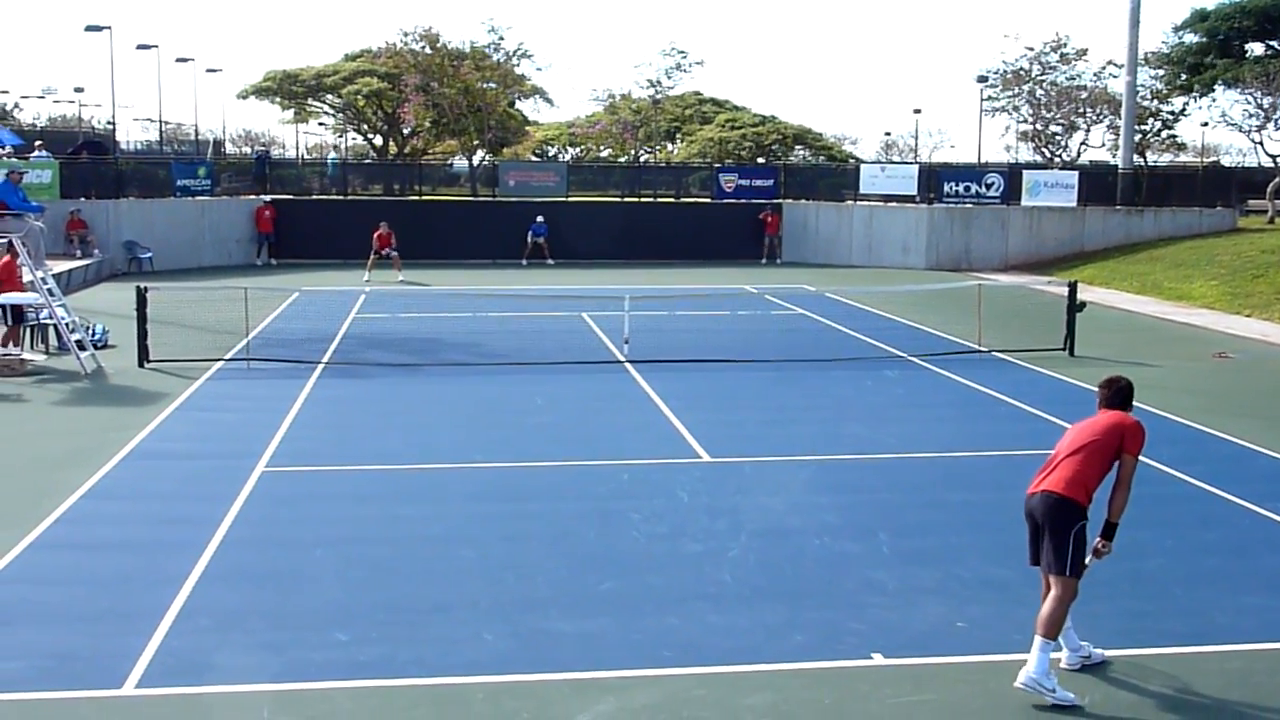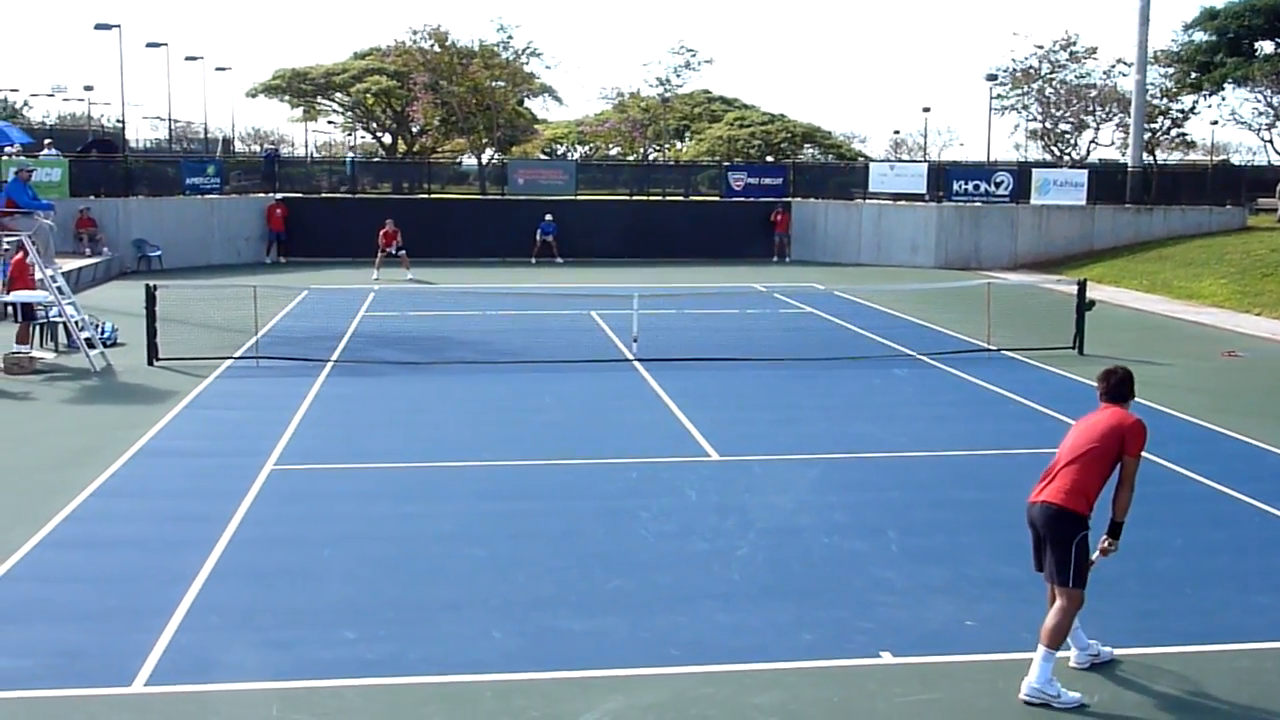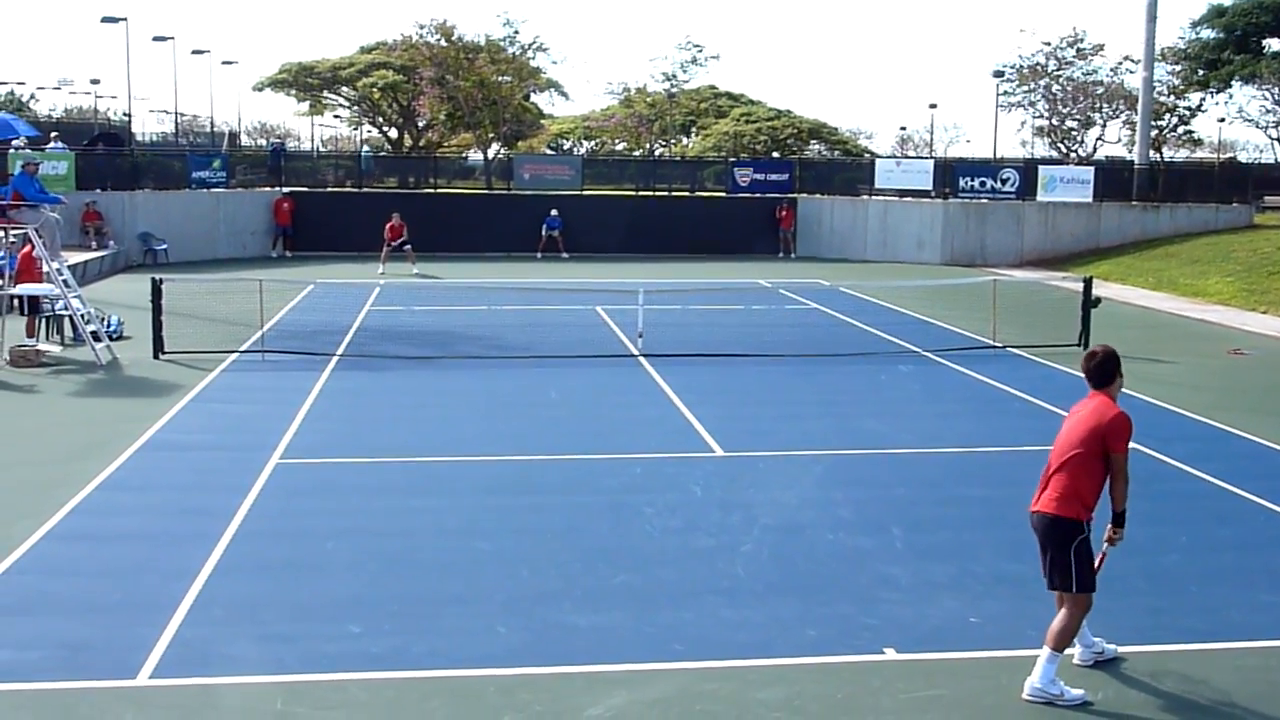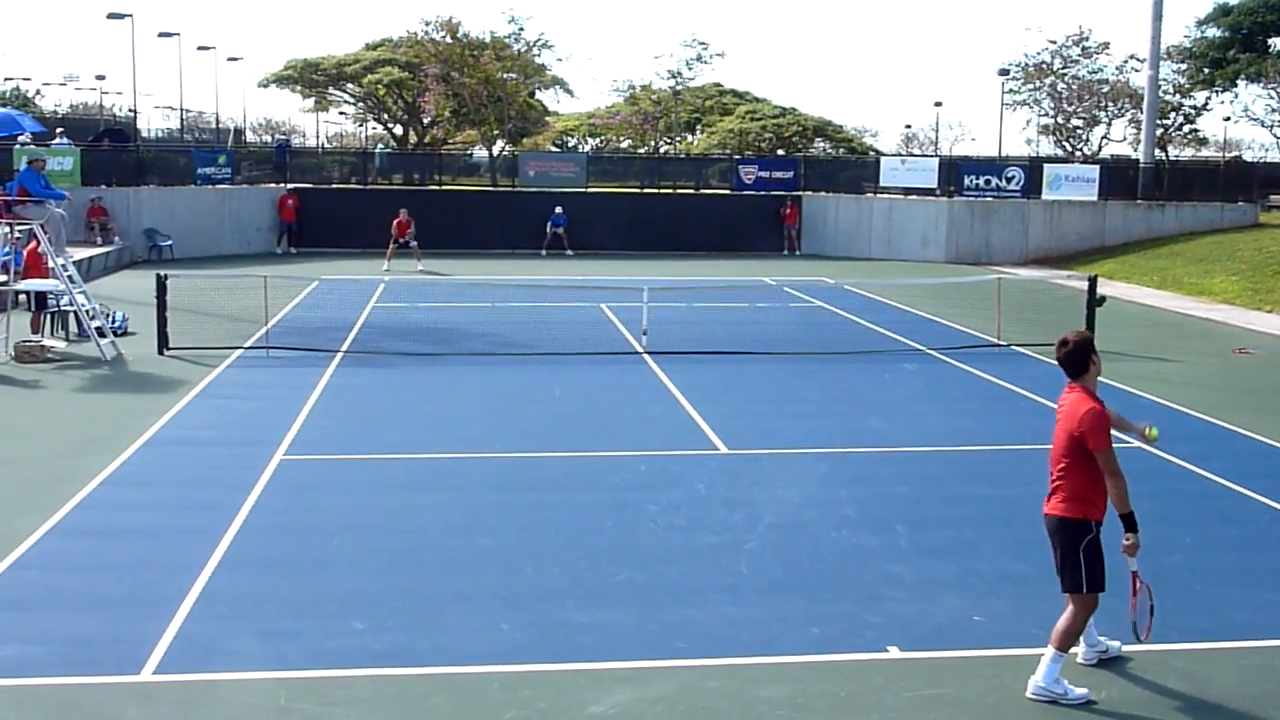
dt=0.2s
person 1, frame 1
left shoulder: (1083, 424)
right shoulder: (1132, 427)
right elbow: (1122, 486)
right wrist: (1107, 534)
left hip: (1035, 496)
right hip: (1063, 501)
left knee: (1053, 581)
right knee: (1063, 588)
left ankle: (1074, 650)
right ankle: (1036, 671)
person 1, frame 2
left shoulder: (1086, 421)
right shoulder: (1133, 425)
right elbow: (1125, 486)
right wrist: (1114, 533)
left hip: (1038, 504)
right hip: (1065, 510)
left knee: (1060, 588)
right knee: (1069, 597)
left ankle: (1082, 649)
right ankle: (1038, 681)
person 1, frame 3
left shoulder: (1082, 409)
right shoulder: (1116, 418)
right elbow: (1119, 477)
left wrist: (1106, 515)
right wrist: (1117, 521)
left hip: (1043, 509)
right hip: (1065, 516)
left knee: (1069, 591)
right knee: (1077, 601)
left ankle: (1087, 647)
right ankle: (1040, 681)
person 1, frame 4
left shoulder: (1076, 395)
right shoulder: (1088, 411)
right elbow: (1112, 475)
left wrist: (1133, 428)
right wrist: (1130, 527)
left hip: (1064, 512)
right hip: (1074, 518)
left knee: (1084, 591)
right knee: (1083, 600)
left ankle: (1092, 646)
right ankle: (1045, 681)
